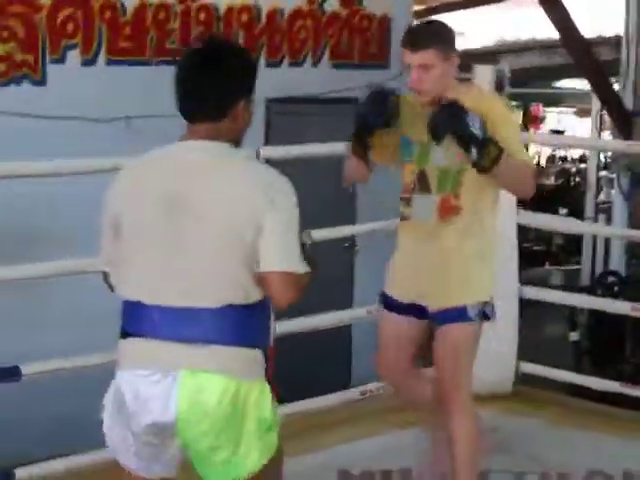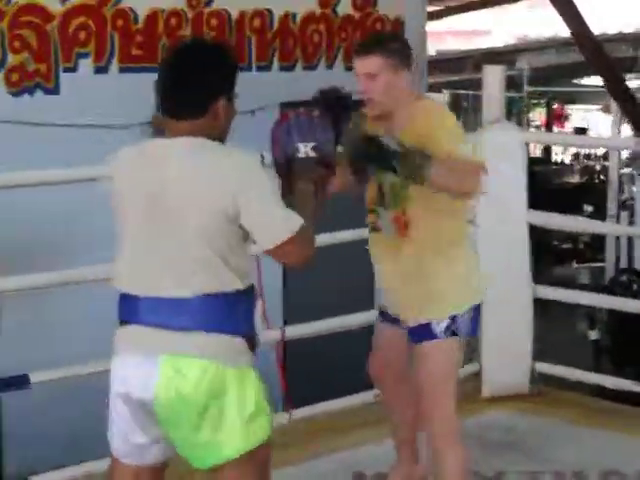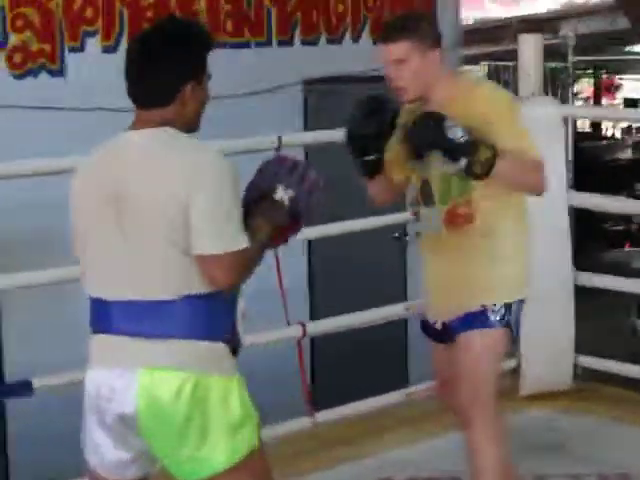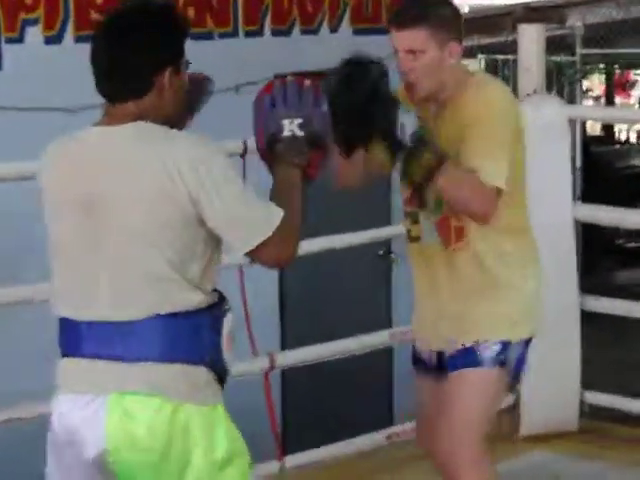
dt=0.5s
person 1, frame 1
left shoulder: (488, 108)
right shoulder: (402, 110)
left elbow: (526, 185)
right elbow: (354, 175)
left wrist: (479, 144)
right wrist: (362, 136)
left hip: (462, 272)
right hip: (410, 265)
left knee: (453, 388)
right knee: (393, 365)
right ankle: (450, 438)
person 1, frame 2
left shoulder: (434, 119)
right shoulder: (369, 122)
left elbow: (469, 181)
right elbow: (334, 185)
left wrist: (401, 158)
left hip: (442, 284)
right hip: (397, 280)
left knee: (435, 404)
right knee: (384, 372)
person 1, frame 3
left shoulder: (484, 99)
right shoulder: (404, 116)
left elbow: (536, 180)
right elbow: (384, 195)
left wrist: (467, 149)
right wrist: (368, 154)
left hip: (490, 277)
right hip: (441, 279)
left knee: (474, 398)
right knee: (451, 385)
person 1, frame 4
left shoulder: (488, 102)
right shoulder: (410, 104)
left elbow: (482, 204)
right elbow: (349, 175)
left wrist: (414, 150)
right wrist: (350, 117)
left hip: (495, 302)
right hip: (439, 304)
right knee: (435, 436)
person 2, frame 1
left shoulder: (131, 177)
right shoulder: (265, 184)
left elbow: (113, 274)
right elbow: (284, 291)
left hip: (141, 368)
right hip: (223, 377)
person 2, frame 2
left shoulder: (125, 163)
right shoulder: (237, 169)
right elbow: (297, 250)
right wrist: (305, 187)
left hip: (135, 356)
right hip: (209, 360)
person 2, frame 3
left shoulder: (92, 166)
right shoulder: (200, 162)
right elbow: (222, 273)
right wrist: (267, 221)
left hip: (110, 366)
right hip: (187, 371)
person 2, frame 4
left shoulder: (58, 159)
right shoulder: (190, 157)
right elbow: (277, 249)
right wrist: (288, 164)
left hip: (80, 395)
right hip: (168, 402)
